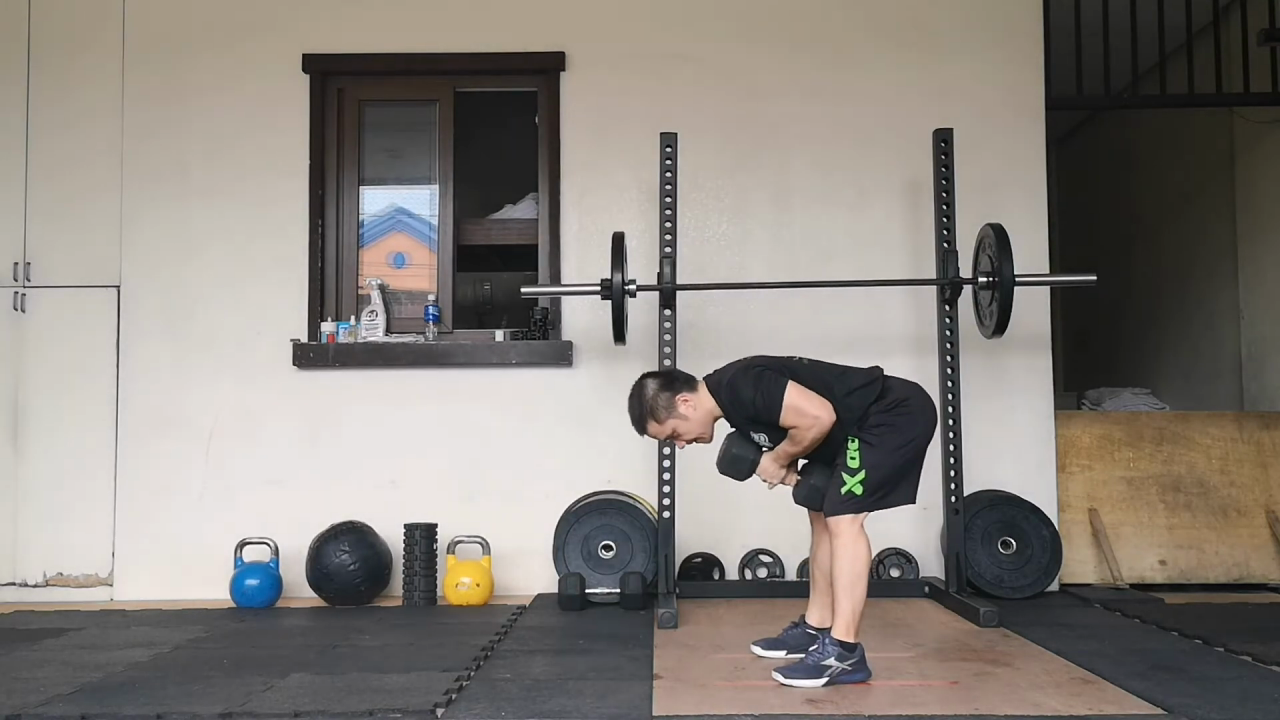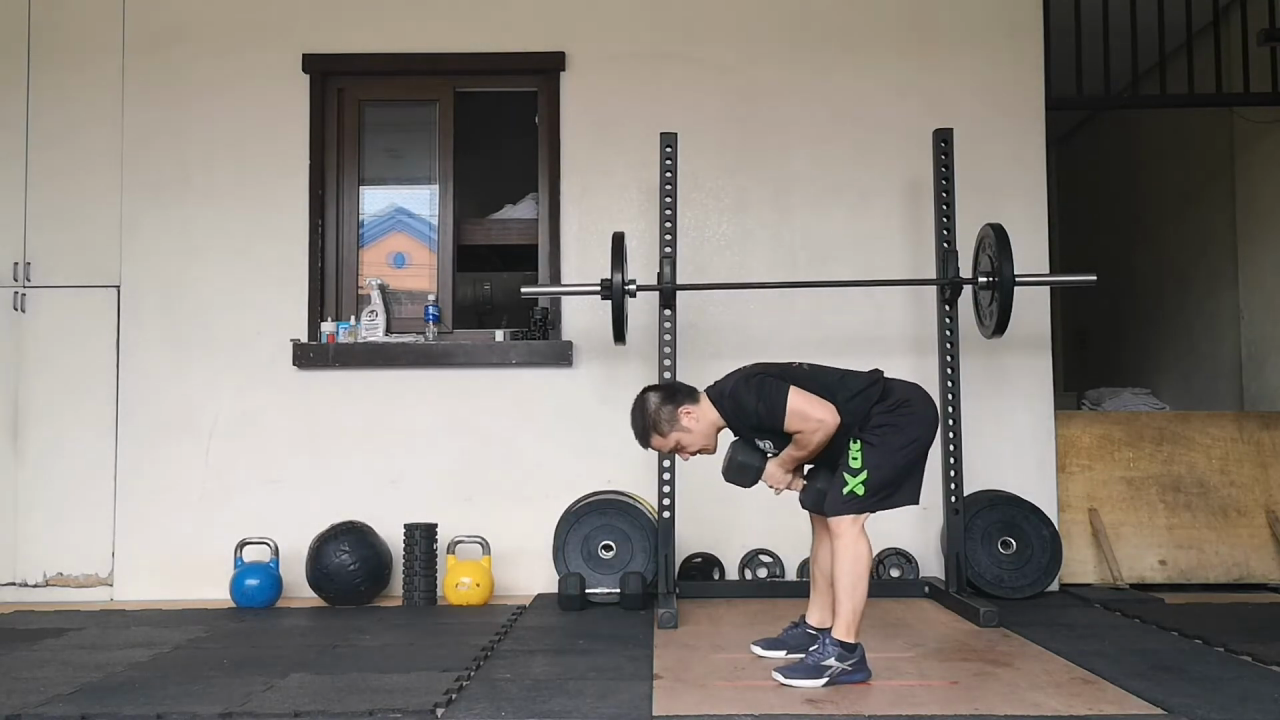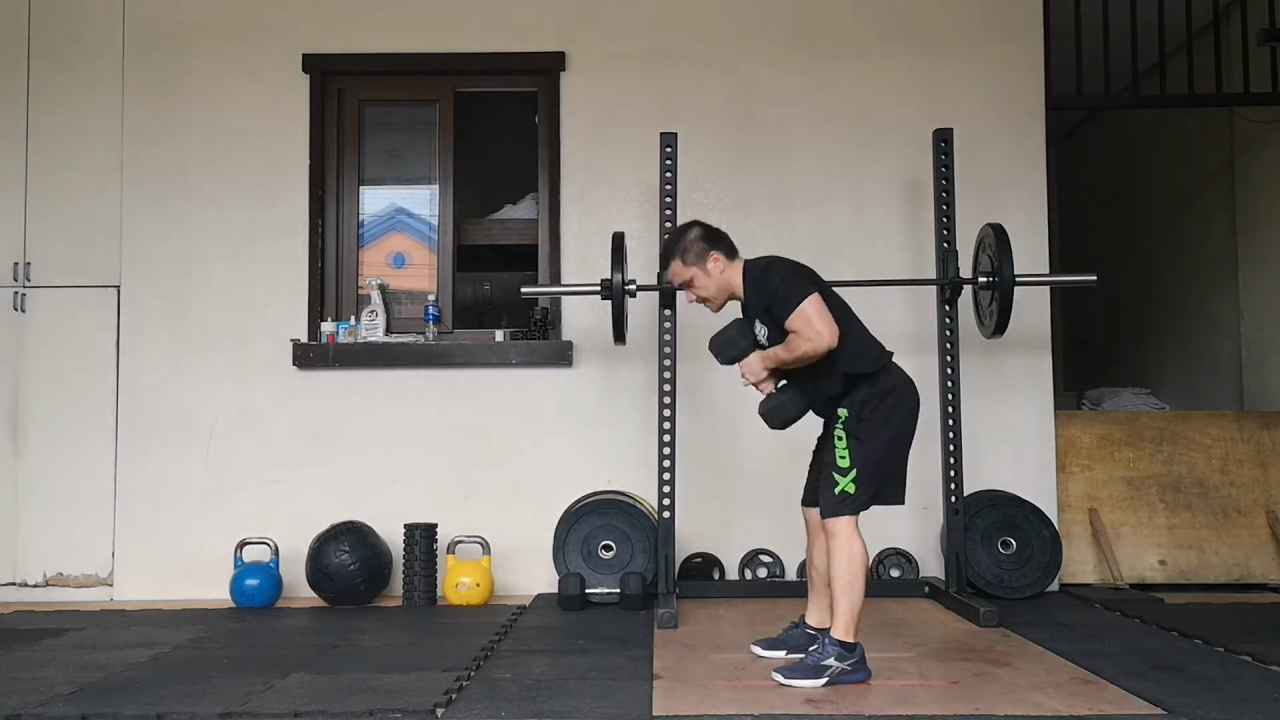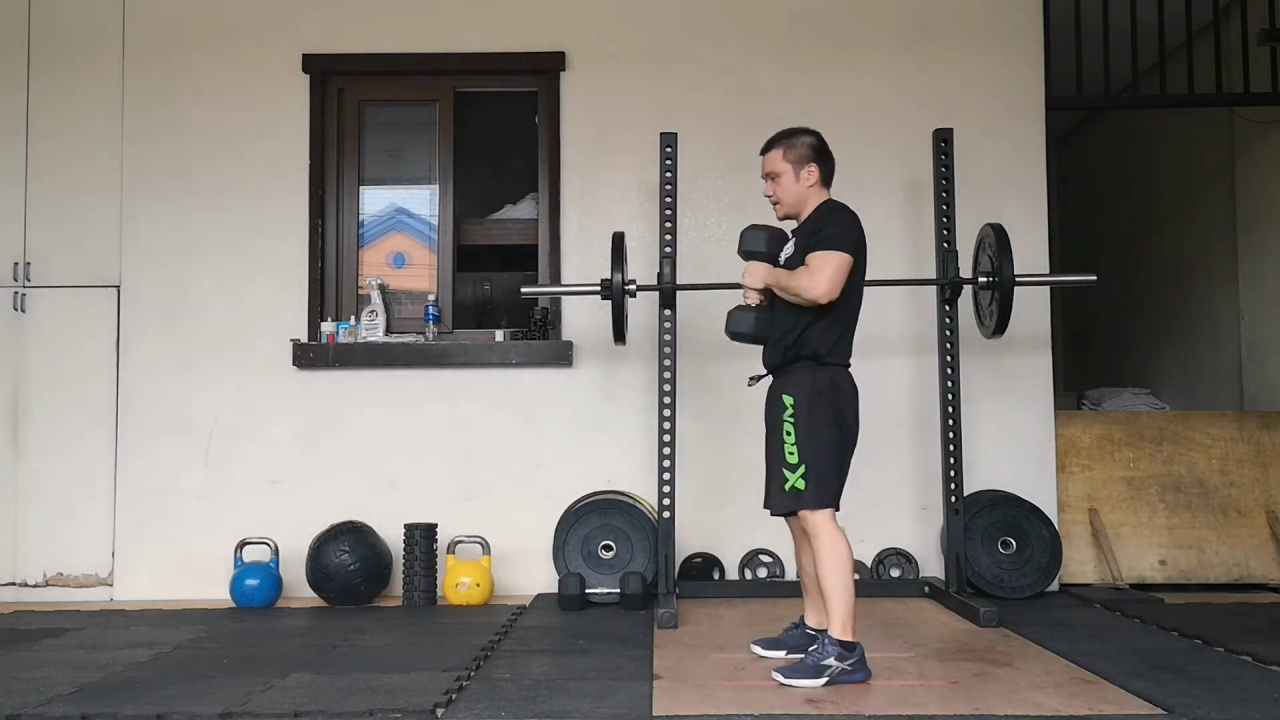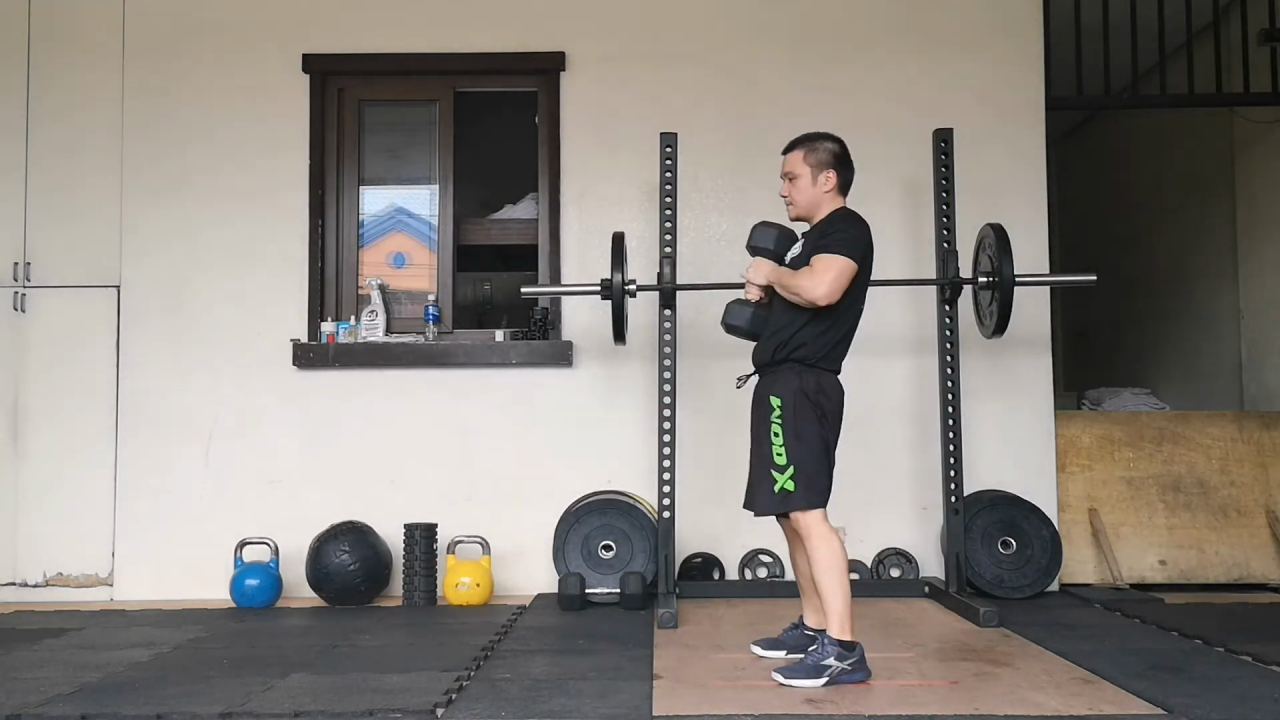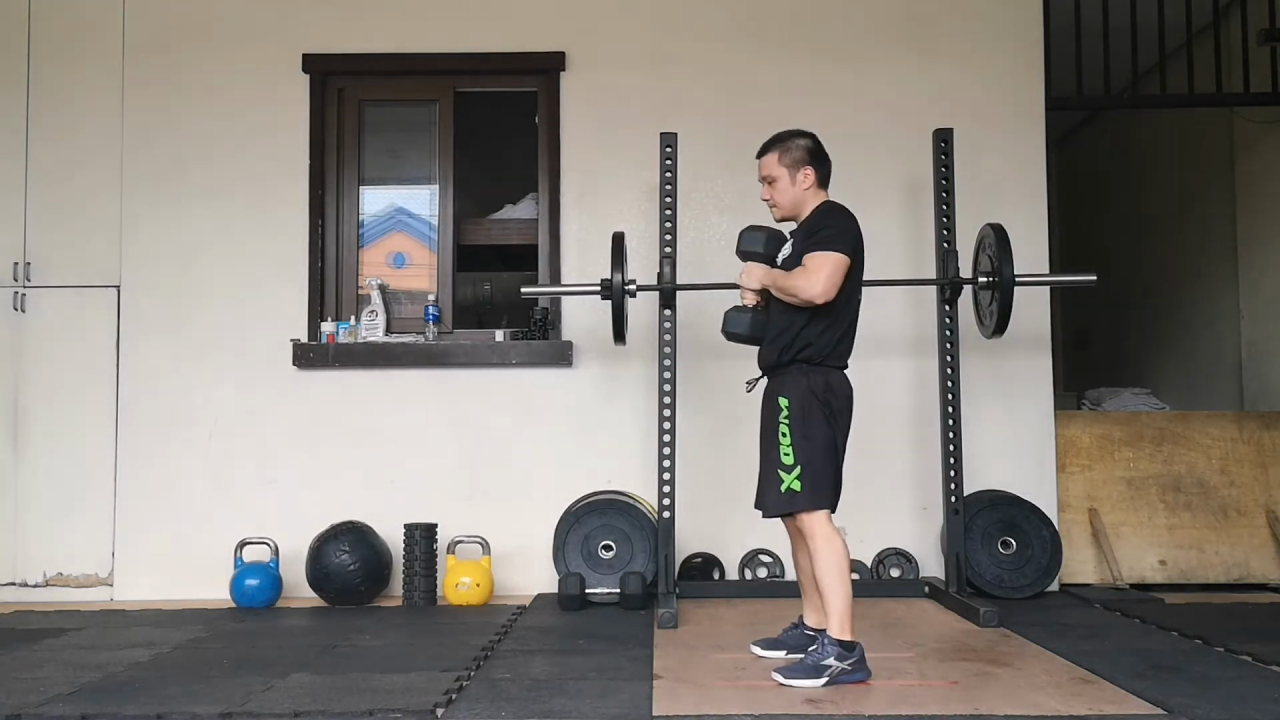
dt=0.4s
person 1, frame 1
left shoulder: (740, 387)
right shoulder: (731, 398)
left elbow: (818, 416)
right elbow: (795, 424)
left wrist: (777, 460)
right wrist: (786, 465)
left hip: (897, 414)
right hip: (879, 418)
left knee: (844, 517)
right knee: (824, 514)
left ankle: (843, 652)
right ankle: (816, 629)
person 1, frame 2
left shoulder: (745, 394)
right shoulder: (736, 406)
left elbow: (822, 420)
right elbow: (799, 432)
left wrist: (783, 466)
right wrist: (789, 468)
left hip: (898, 416)
right hip: (879, 421)
left knee: (844, 519)
right knee: (825, 516)
left ankle: (843, 652)
right ankle: (815, 628)
person 1, frame 3
left shoulder: (773, 276)
right shoulder: (754, 300)
left elbow: (821, 336)
left wrist: (764, 361)
right wrist: (770, 371)
left hip: (872, 401)
right hip: (852, 403)
left knee: (839, 519)
right knee: (816, 513)
left ankle: (844, 651)
right ankle: (815, 627)
person 1, frame 4
left shoulder: (836, 220)
right shoulder: (808, 231)
left elbow: (820, 287)
left wrist: (766, 275)
right wrist: (764, 292)
left hip: (814, 385)
right hip: (796, 386)
left knee: (814, 513)
right knee: (799, 515)
left ankle: (844, 650)
right ankle: (814, 629)
person 1, frame 5
left shoulder: (846, 227)
right shoulder: (816, 236)
left elbow: (821, 289)
left wrist: (770, 273)
right wrist: (766, 288)
left hip: (800, 387)
right hip: (781, 386)
left knee: (806, 513)
right knee: (791, 514)
left ankle: (843, 650)
right ankle: (813, 629)
person 1, frame 6
left shoulder: (831, 221)
right shoulder: (805, 232)
left elbow: (817, 287)
left wrist: (764, 275)
right wrist: (761, 290)
left hip: (809, 385)
right hip: (791, 387)
left knee: (811, 514)
right knee: (793, 514)
left ankle: (843, 651)
right ankle: (813, 629)
